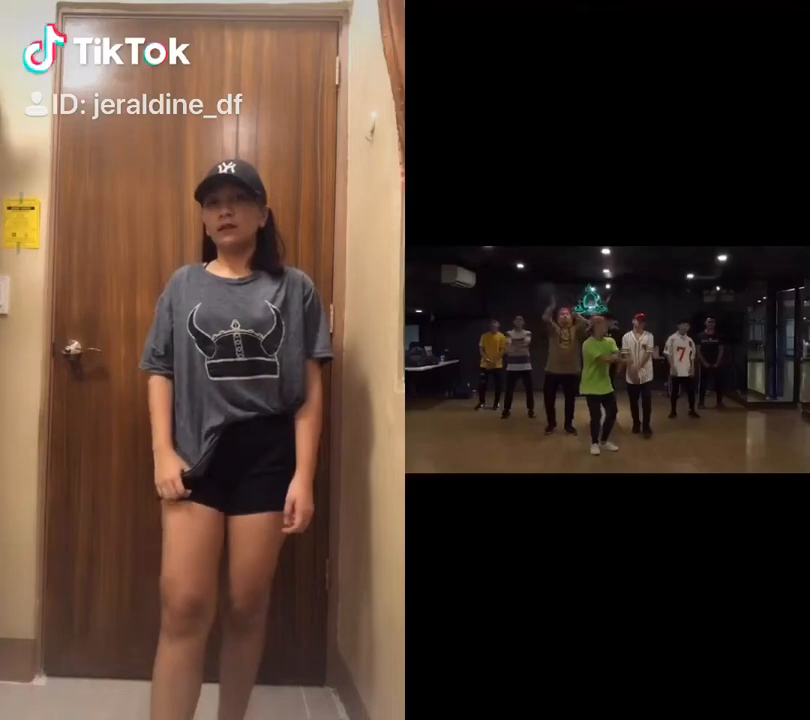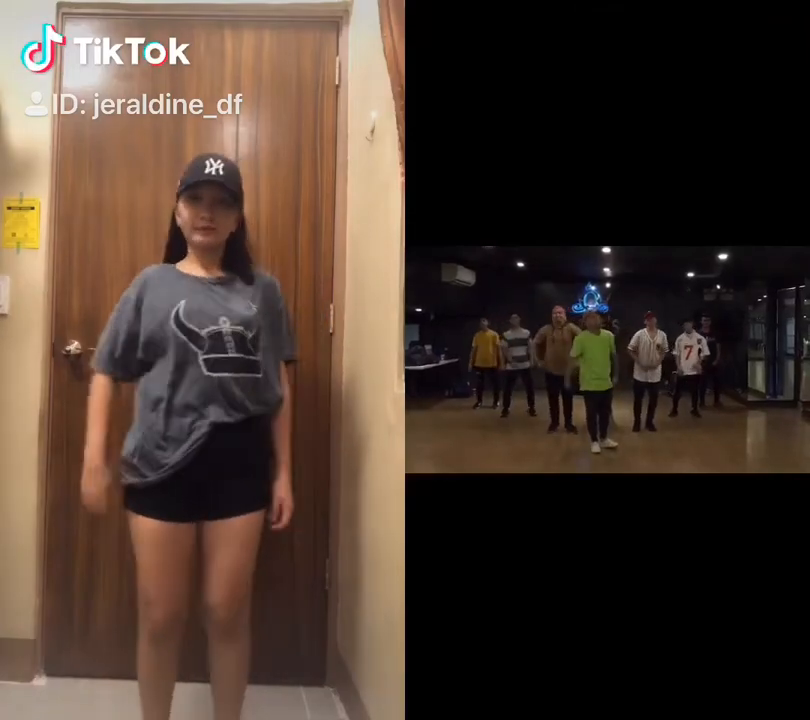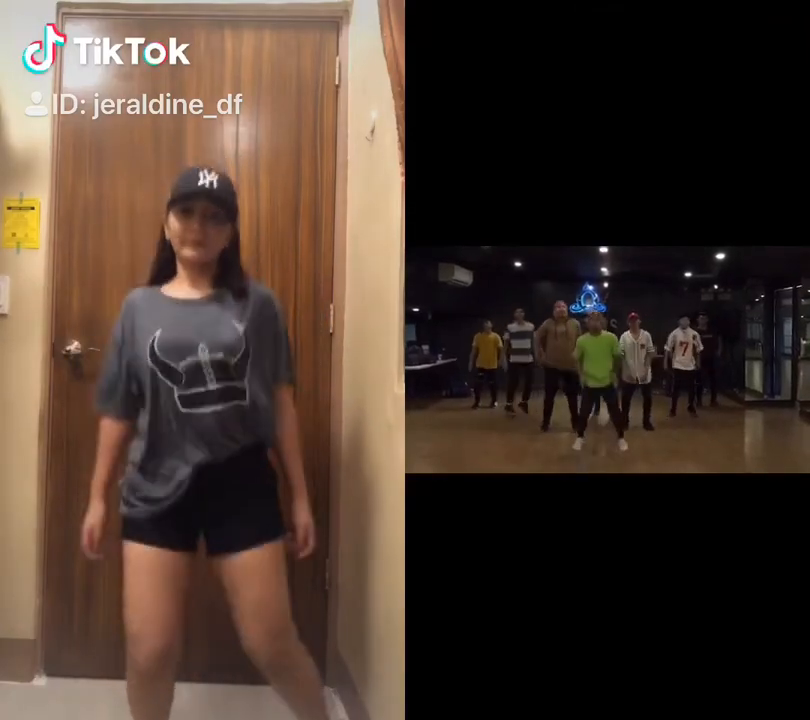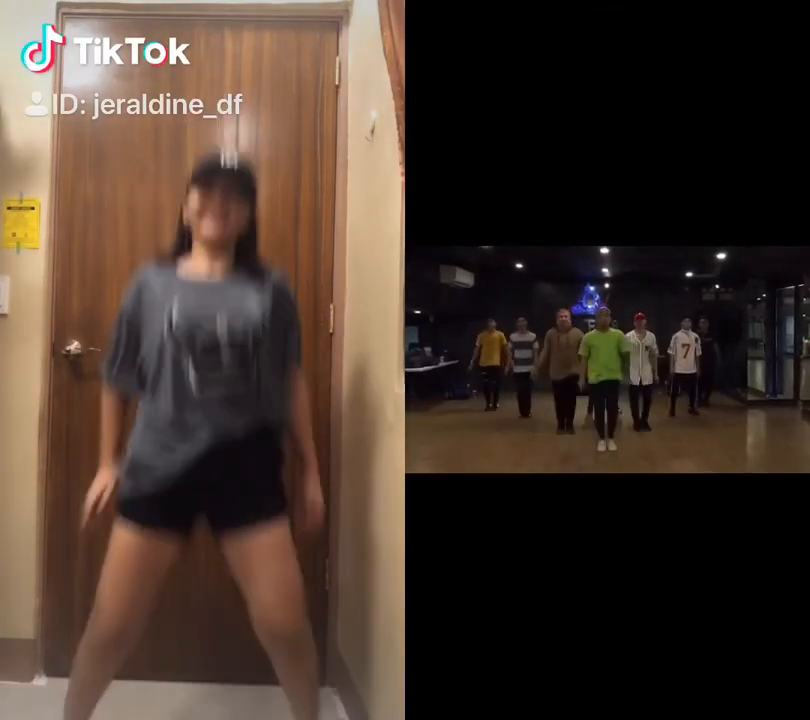
dt=1s
person 1, frame 1
left shoulder: (295, 287)
right shoulder: (183, 284)
left elbow: (310, 387)
right elbow: (160, 373)
left wrist: (304, 475)
right wrist: (163, 452)
left hip: (267, 457)
right hip: (197, 455)
left knee: (247, 607)
right knee: (183, 606)
person 1, frame 2
left shoulder: (262, 290)
right shoulder: (153, 284)
left elbow: (278, 386)
right elbow: (106, 371)
left wrist: (283, 472)
right wrist: (94, 455)
left hip: (239, 462)
right hip: (161, 463)
left knee: (228, 612)
right knee: (160, 617)
person 1, frame 3
left shoulder: (256, 305)
right shoulder: (139, 307)
left elbow: (281, 404)
right elbow: (118, 411)
left wrist: (300, 495)
right wrist: (96, 499)
left hip: (241, 485)
right hip: (157, 491)
left knee: (272, 646)
right knee: (148, 653)
person 1, frame 4
left shoulder: (271, 291)
right shoulder: (151, 285)
left elbow: (292, 383)
right elbow: (120, 380)
left wrist: (311, 473)
right wrist: (107, 463)
left hip: (245, 473)
right hip: (159, 472)
left knee: (286, 628)
right knee: (110, 628)
